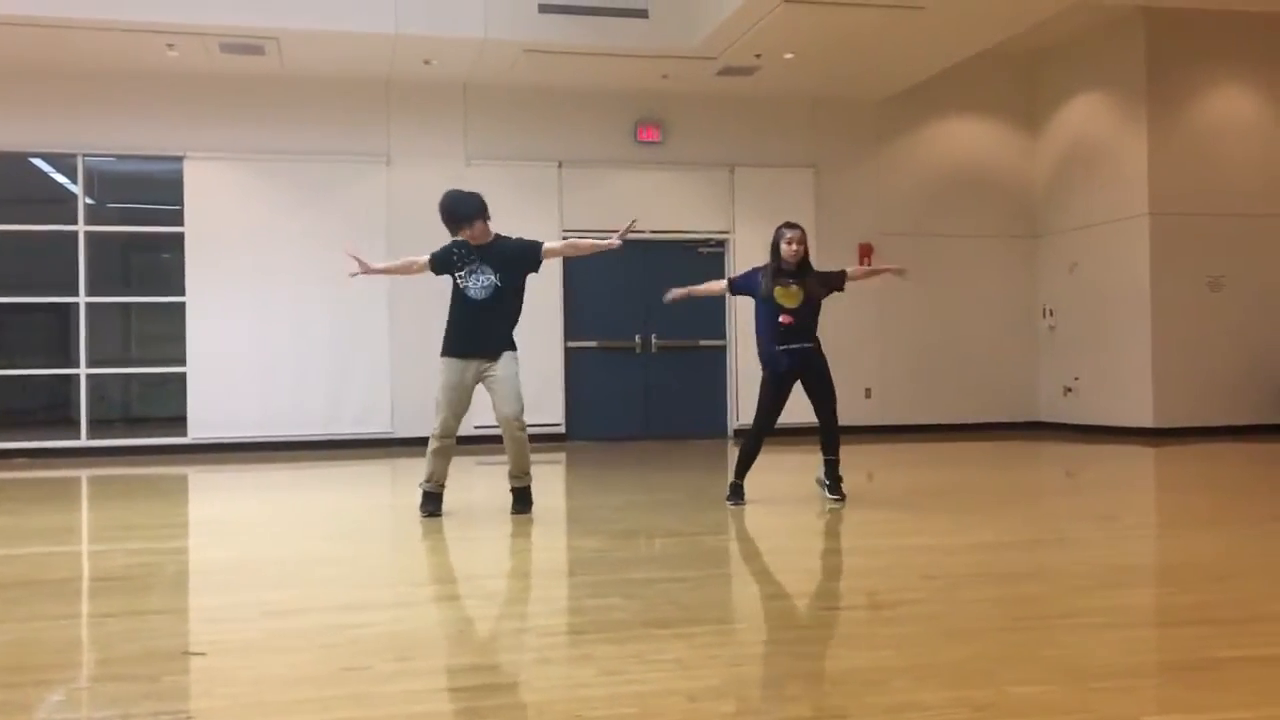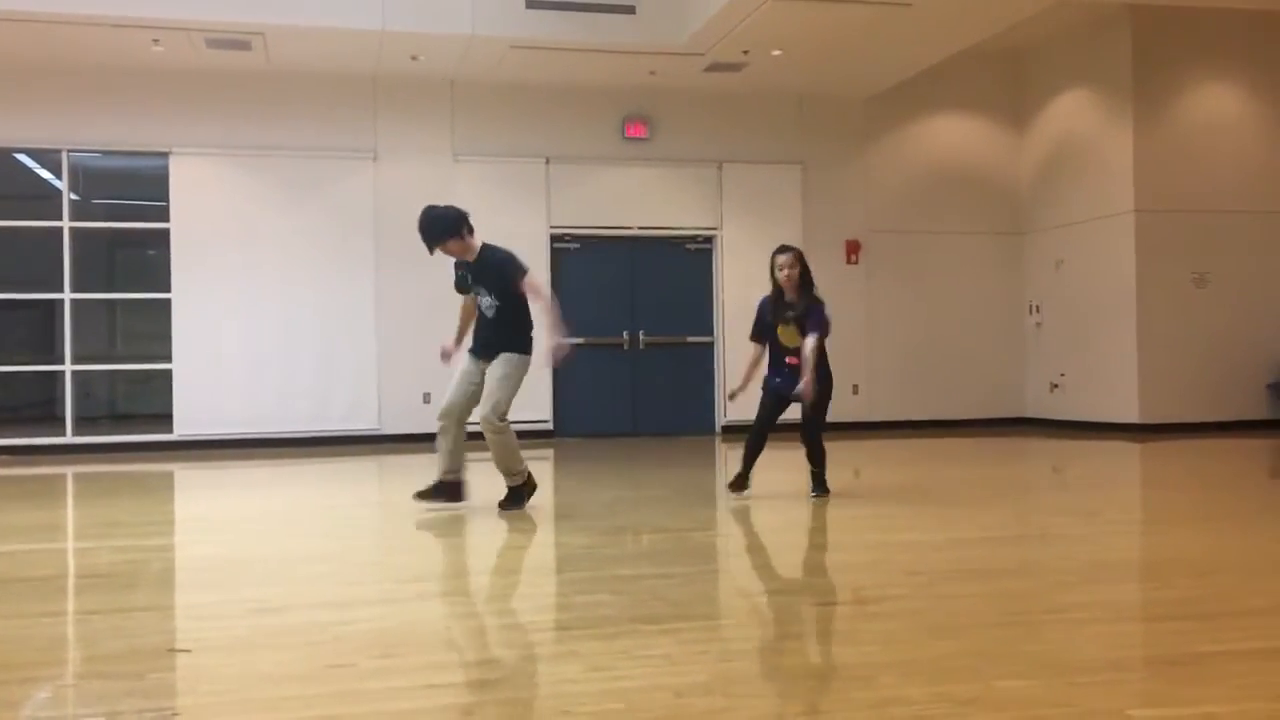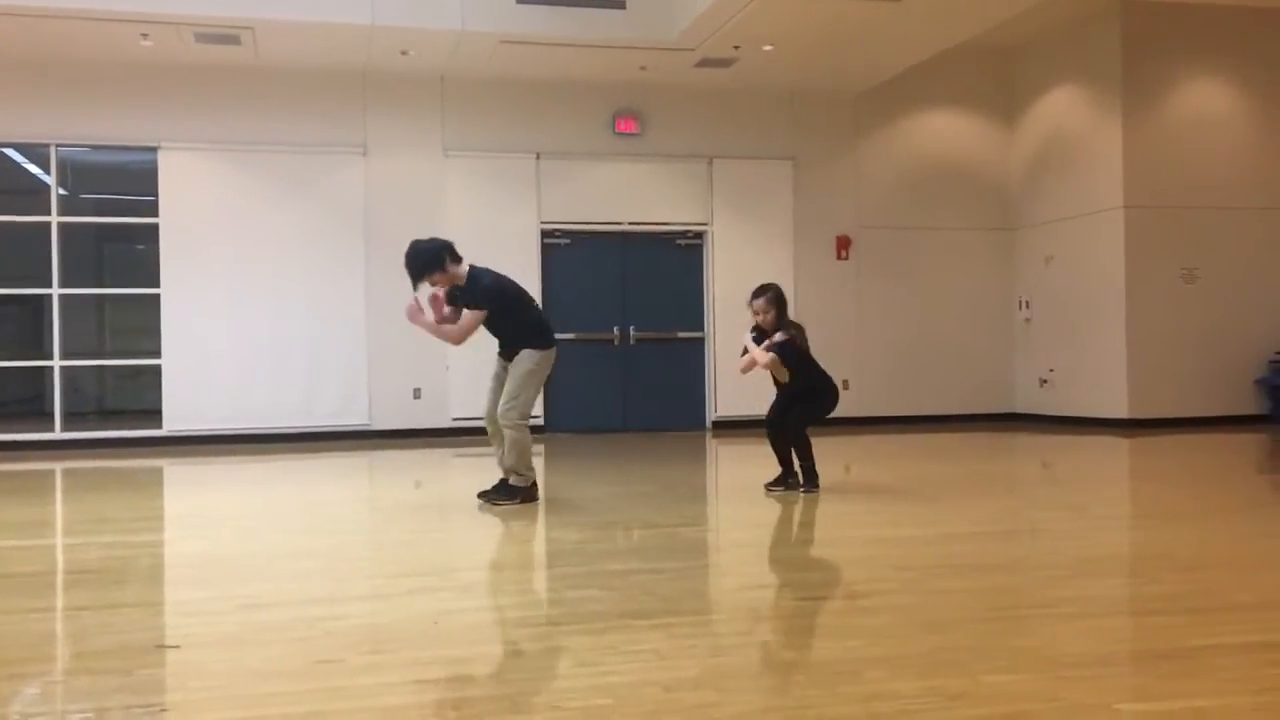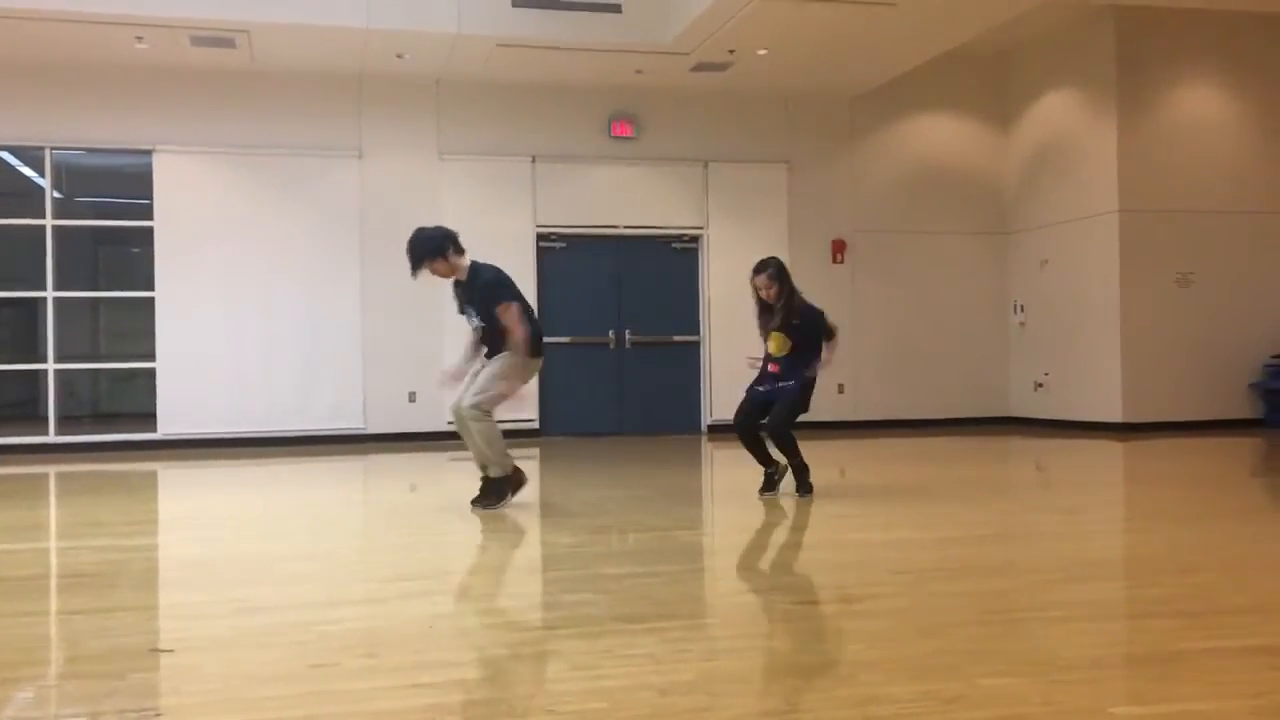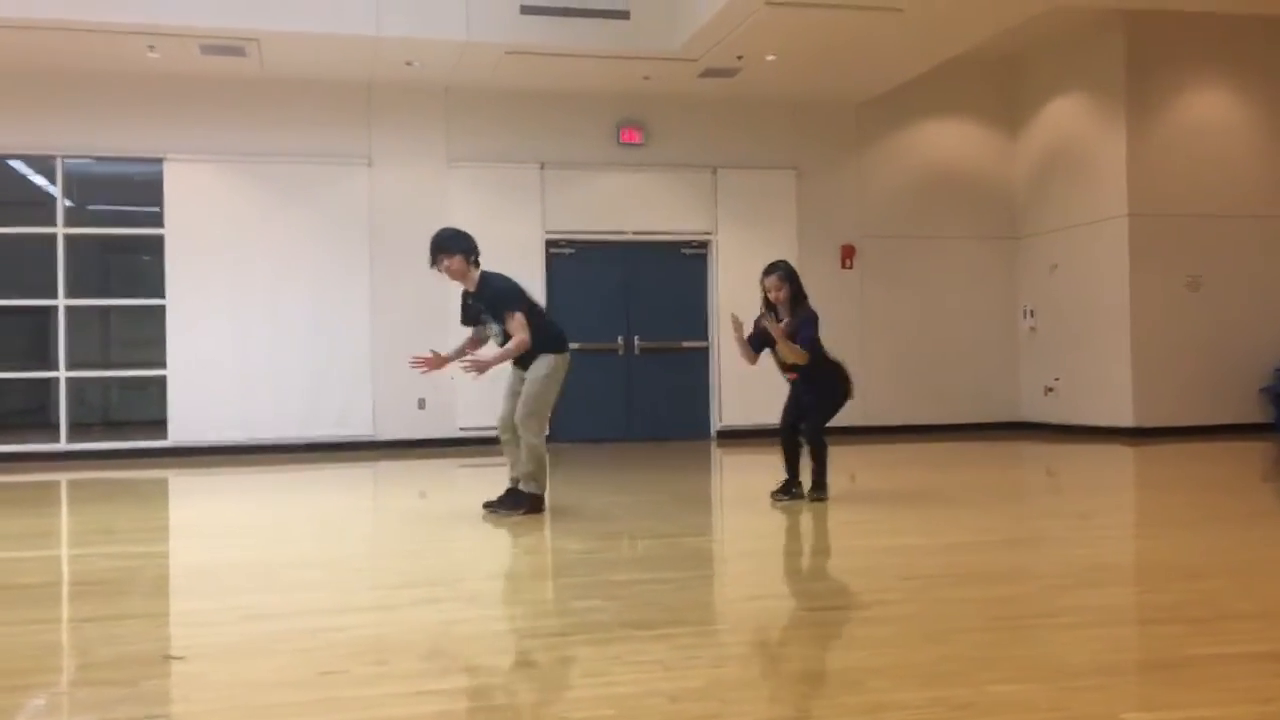
dt=0.3s
person 1, frame 1
left shoulder: (512, 249)
right shoulder: (452, 252)
left elbow: (561, 247)
right elbow: (416, 263)
left wrist: (609, 243)
right wrist: (373, 268)
left hip: (499, 352)
right hip: (455, 354)
left knee: (511, 418)
right knee: (445, 425)
left ankle: (521, 487)
right ankle: (432, 490)
person 1, frame 2
left shoulder: (496, 260)
right shoulder: (462, 267)
left elbow: (540, 293)
left wrist: (556, 332)
right wrist: (456, 340)
left hip: (512, 350)
right hip: (481, 353)
left knee: (490, 416)
right knee: (450, 411)
left ankle: (520, 482)
right ankle: (449, 481)
person 1, frame 3
left shoulder: (486, 285)
right shoulder: (457, 289)
left elbow: (457, 336)
right elbow: (446, 326)
left wrist: (421, 319)
right wrist: (435, 310)
left hip: (535, 348)
right hip: (510, 350)
left knee: (510, 414)
right knee: (494, 417)
left ankle: (523, 484)
right ankle: (511, 479)
person 1, frame 4
left shoulder: (489, 279)
right shoulder: (460, 285)
left elbow: (519, 330)
left wrist: (515, 377)
right wrist: (465, 365)
left hip: (522, 353)
right hip: (496, 353)
left knee: (472, 406)
right knee: (461, 410)
left ankle: (504, 474)
right ankle: (497, 476)
person 1, frame 5
left shoulder: (500, 288)
right shoulder: (469, 297)
left elbow: (522, 338)
right elbow: (478, 336)
left wrist: (490, 361)
right wrist: (445, 359)
left hip: (549, 353)
right hip: (522, 358)
left knee: (527, 421)
right knee: (507, 424)
left ankle: (532, 494)
right ankle: (520, 488)
person 2, frame 1
left shoulder: (815, 280)
right shoulder: (760, 276)
left elbow: (850, 274)
right elbow: (724, 286)
left wrist: (885, 269)
right wrist: (684, 291)
left hip: (809, 358)
right hip: (777, 361)
left knee: (828, 418)
right knee: (763, 425)
left ankle: (831, 479)
right ankle: (737, 483)
person 2, frame 2
left shoulder: (812, 306)
right shoulder: (768, 305)
left elbow: (812, 343)
right elbow: (759, 347)
left wrist: (808, 379)
right wrist: (744, 383)
left hip: (815, 378)
right hip: (779, 379)
left knee: (811, 430)
right knee: (761, 426)
left ankle: (819, 480)
right ankle: (743, 475)
person 2, frame 3
left shoulder: (790, 336)
right shoulder: (759, 334)
left elbow: (765, 361)
right elbow: (743, 368)
left wrist: (749, 343)
right wrist: (765, 345)
left hip: (819, 393)
right hip: (790, 394)
left knee: (792, 426)
right knee: (773, 423)
left ankle: (810, 476)
right ankle: (789, 474)
person 2, frame 4
left shoulder: (803, 311)
right shoulder: (765, 313)
left elbow: (831, 336)
left wrist: (823, 362)
right wrist: (761, 361)
left hip: (796, 384)
right hip: (766, 383)
left knee: (776, 426)
right knee: (742, 423)
left ankle: (801, 474)
right ankle: (772, 469)
person 2, frame 5
left shoulder: (806, 317)
right shoulder: (765, 320)
left elbow: (801, 357)
right elbow: (751, 358)
left wrist: (780, 336)
right wrist: (739, 335)
left hip: (830, 386)
right hip: (801, 387)
left knee: (811, 428)
right knee: (788, 430)
left ankle: (819, 484)
right ankle: (792, 483)
